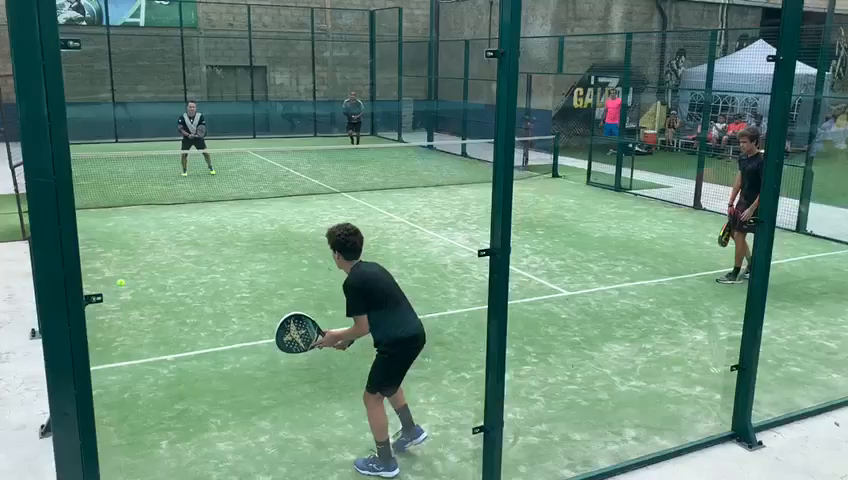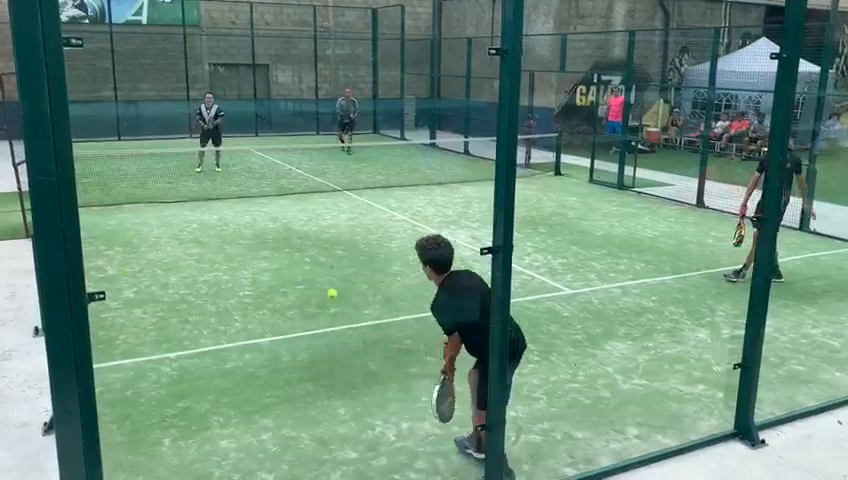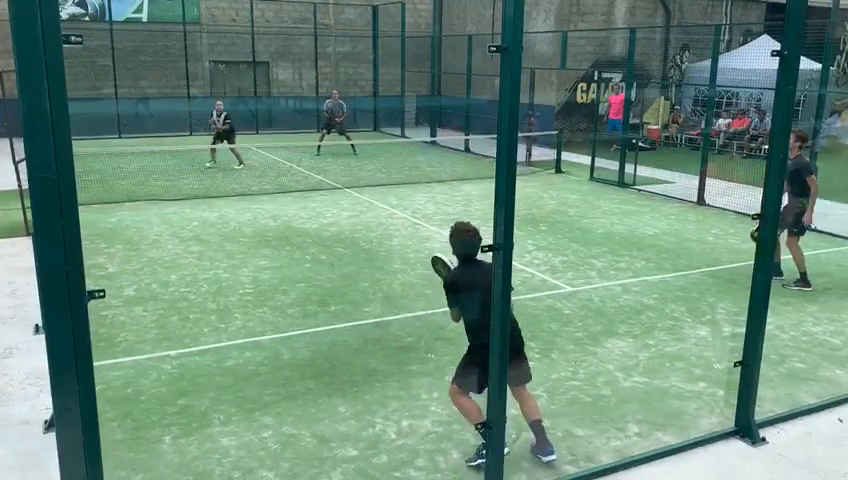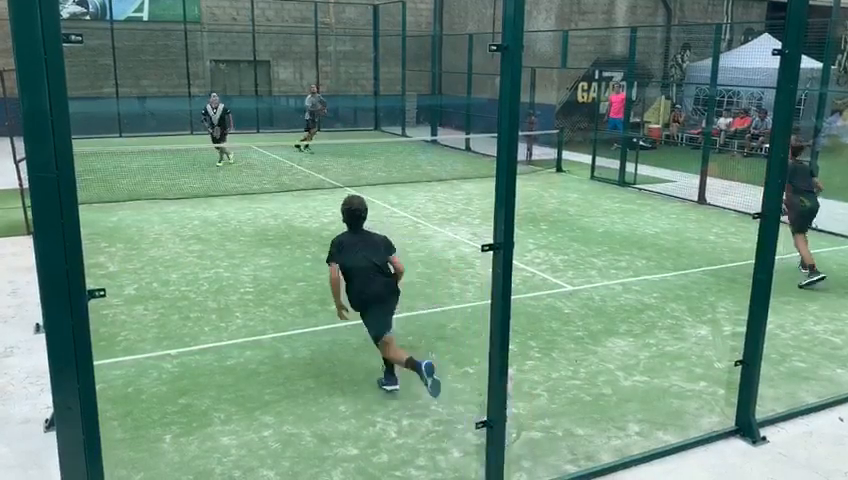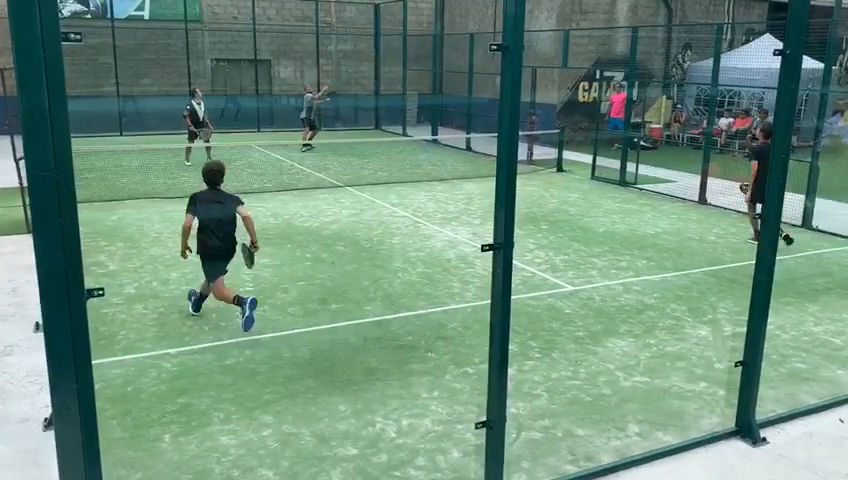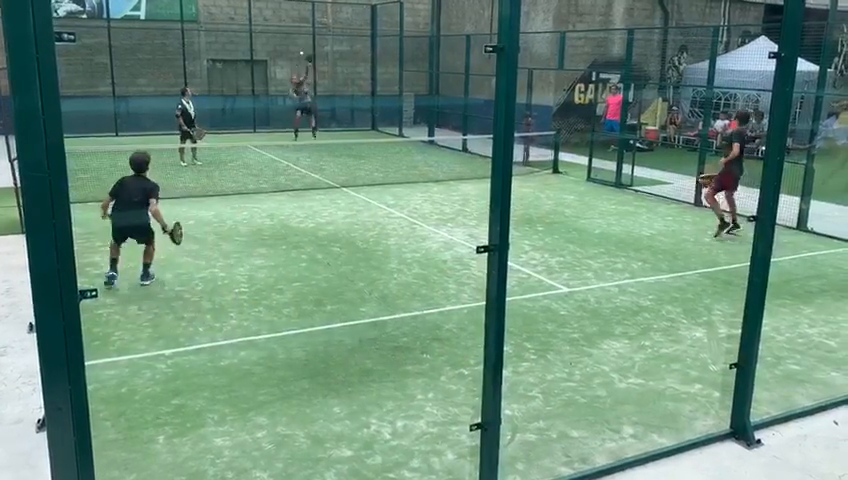
dt=0.5s
person 1, frame 1
left shoulder: (353, 283)
right shoulder: (373, 269)
left elbow: (362, 328)
left wrist: (333, 338)
right wrist: (347, 336)
left hip: (397, 343)
right hip: (414, 334)
left knee: (372, 397)
right knee: (387, 386)
right ankle: (411, 430)
person 1, frame 2
left shoulder: (440, 303)
right shoulder: (467, 276)
left elbow: (456, 342)
left wrist: (448, 366)
right wrist: (451, 342)
right hip: (513, 340)
left knee: (481, 416)
right knee: (474, 376)
right ankle: (478, 443)
person 1, frame 3
left shoulder: (452, 279)
right shoulder: (492, 269)
left elbow: (456, 317)
left hip: (483, 343)
right hip: (512, 336)
left knee: (458, 393)
right knee: (519, 389)
left ankle: (490, 441)
right ankle: (544, 446)
person 1, frame 4
left shoulder: (338, 242)
right shoulder: (380, 240)
left elbow: (334, 277)
right elbow: (399, 268)
left wrist: (338, 303)
left hip: (365, 300)
right hip: (389, 293)
left knee: (387, 347)
right knee: (383, 332)
left ankle: (420, 367)
right ankle: (390, 377)
person 1, frame 5
left shoulder: (196, 198)
right shoulder: (232, 198)
left elbow: (187, 224)
right elbow: (246, 216)
left wrist: (183, 246)
right wrist: (254, 241)
left hip: (209, 248)
right hip: (228, 247)
left knee: (217, 288)
right knee: (213, 275)
left ankle: (244, 303)
right ankle: (197, 301)
person 1, frame 6
left shoulder: (122, 181)
right shoulder: (152, 186)
left elbow: (106, 202)
right elbow: (153, 209)
left wrist: (105, 212)
right wrist: (165, 226)
left hip: (118, 223)
right hip: (140, 224)
left knee: (115, 243)
right knee: (150, 243)
left ankle: (113, 272)
right ankle: (145, 274)
person 2, frame 1
left shoulder: (762, 162)
right shoulder: (742, 158)
left wrist: (751, 209)
right wrist: (731, 203)
left hip: (753, 205)
right hip: (742, 202)
left knee: (739, 236)
right knee: (737, 236)
left ankle: (736, 273)
right ankle: (752, 265)
person 2, frame 2
left shoulder: (794, 160)
right shoulder: (766, 159)
left elbow: (801, 183)
right elbow: (754, 181)
left wrist: (807, 204)
right wrist: (744, 203)
left hip: (779, 204)
right hip: (764, 202)
left knee: (758, 236)
left ankle: (743, 271)
right ankle: (775, 271)
person 2, frame 3
left shoulder: (801, 163)
right shoulder: (791, 162)
left elbow: (815, 187)
left wrist: (809, 212)
left hip: (800, 207)
right hip: (792, 205)
left knee: (791, 241)
left ankle: (804, 280)
right ankle: (776, 269)
person 2, frame 4
left shoulder: (786, 165)
right shoulder: (806, 166)
right elbow: (820, 187)
left hip: (800, 204)
right hip: (813, 204)
left knee: (799, 241)
right knee: (799, 233)
left ankle: (814, 272)
right ankle: (805, 263)
person 2, frame 5
left shoulder: (756, 149)
left elbow: (753, 170)
left wrist: (749, 191)
left hip: (759, 185)
left knee: (751, 207)
left ankle: (758, 234)
person 2, frame 6
left shoulder: (736, 133)
right shoulder: (743, 133)
left elbow: (735, 152)
left wrist: (725, 160)
left hip: (729, 170)
right hip: (737, 170)
left knee: (709, 195)
right knee: (729, 195)
left ankle: (723, 223)
right ankle: (734, 223)
